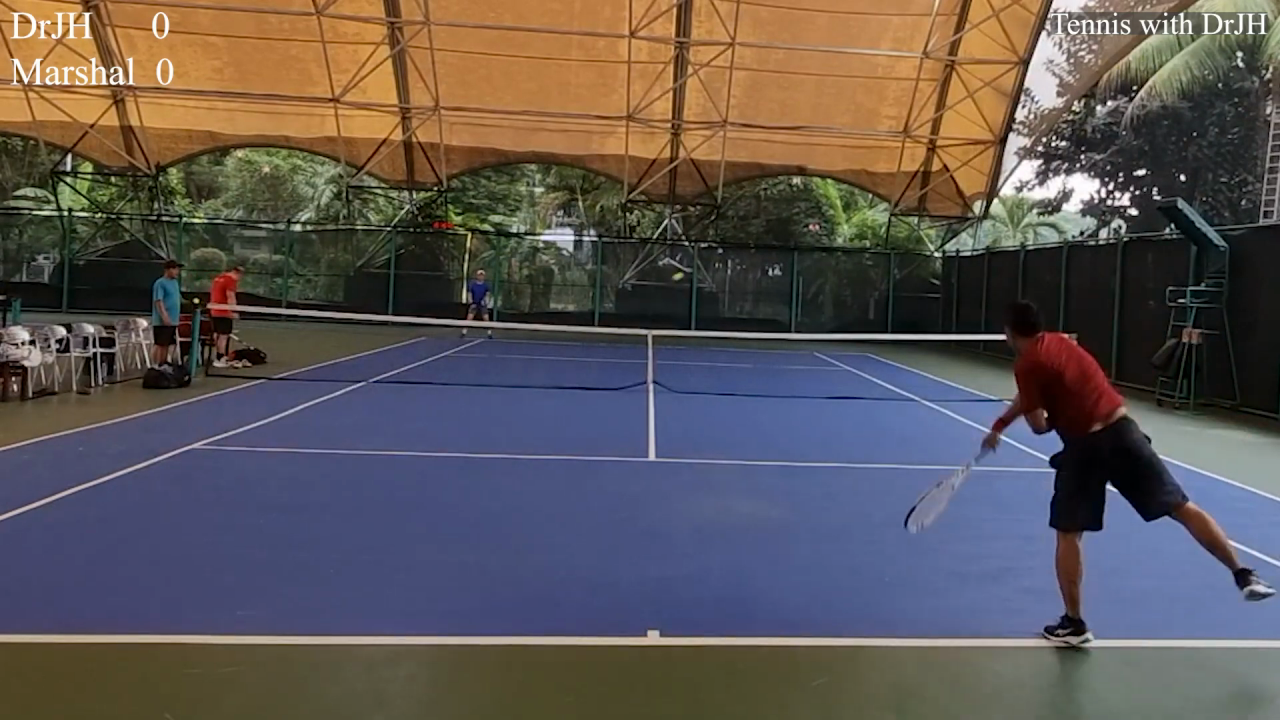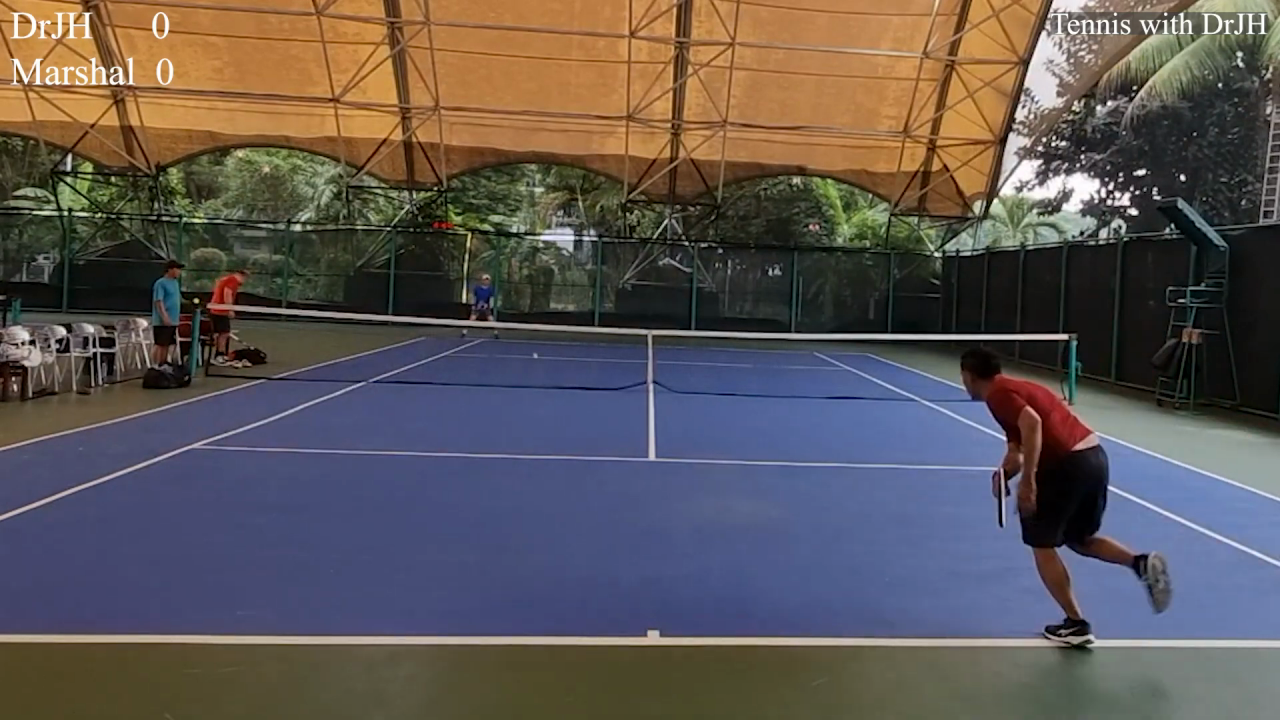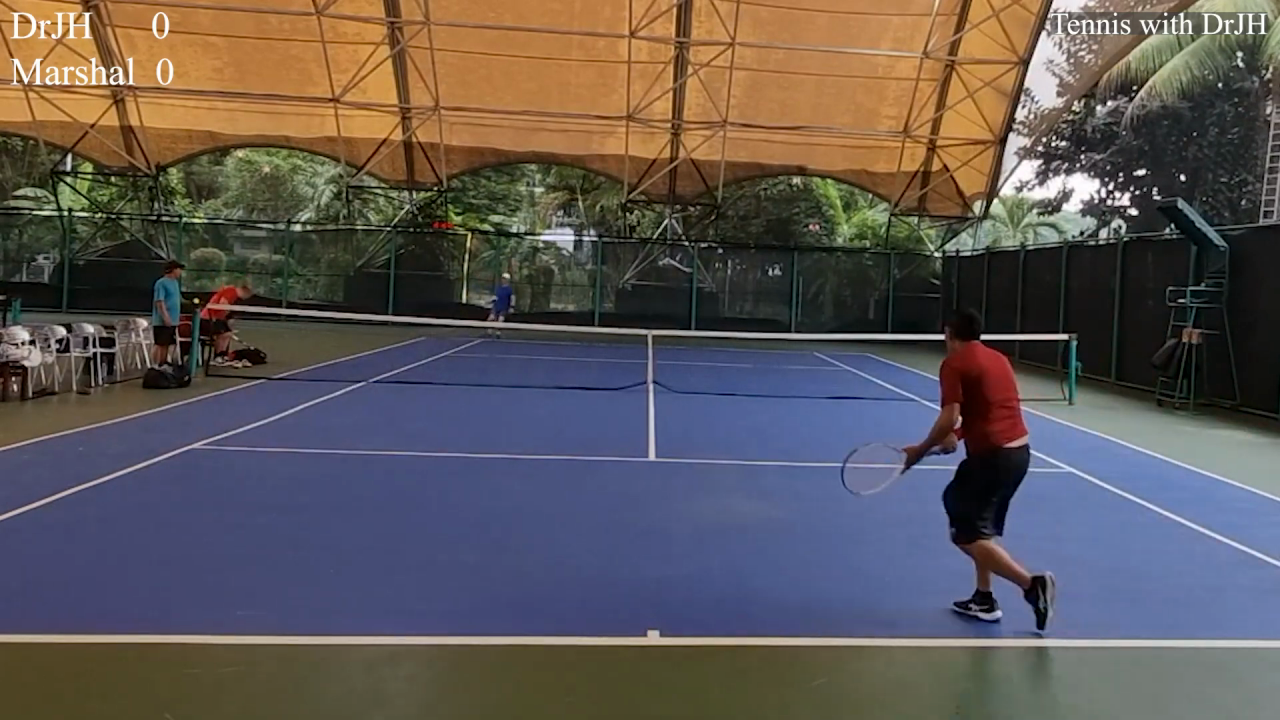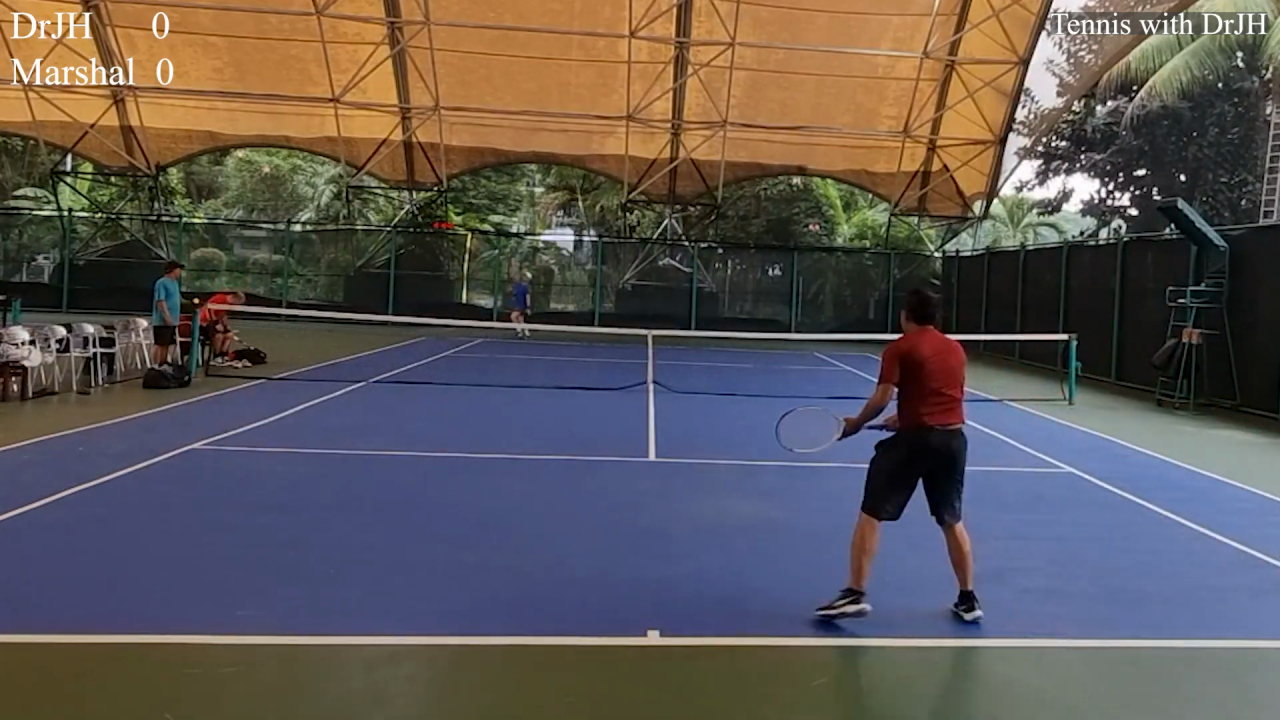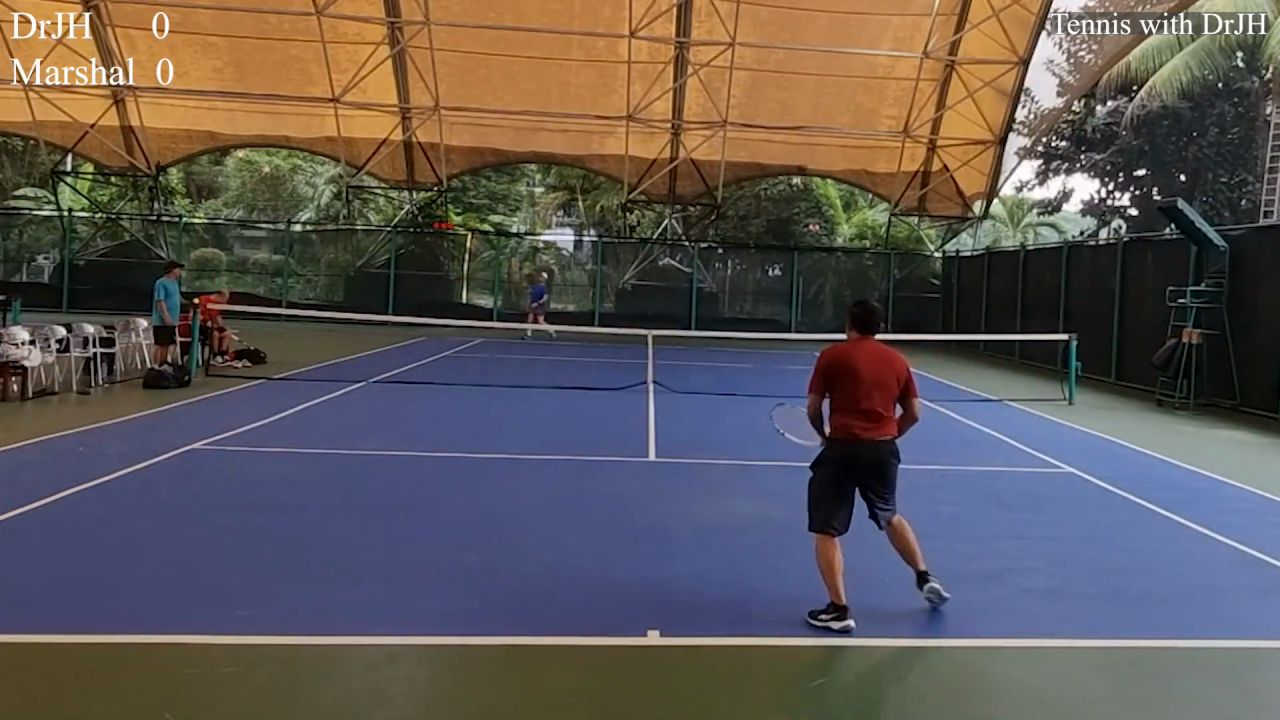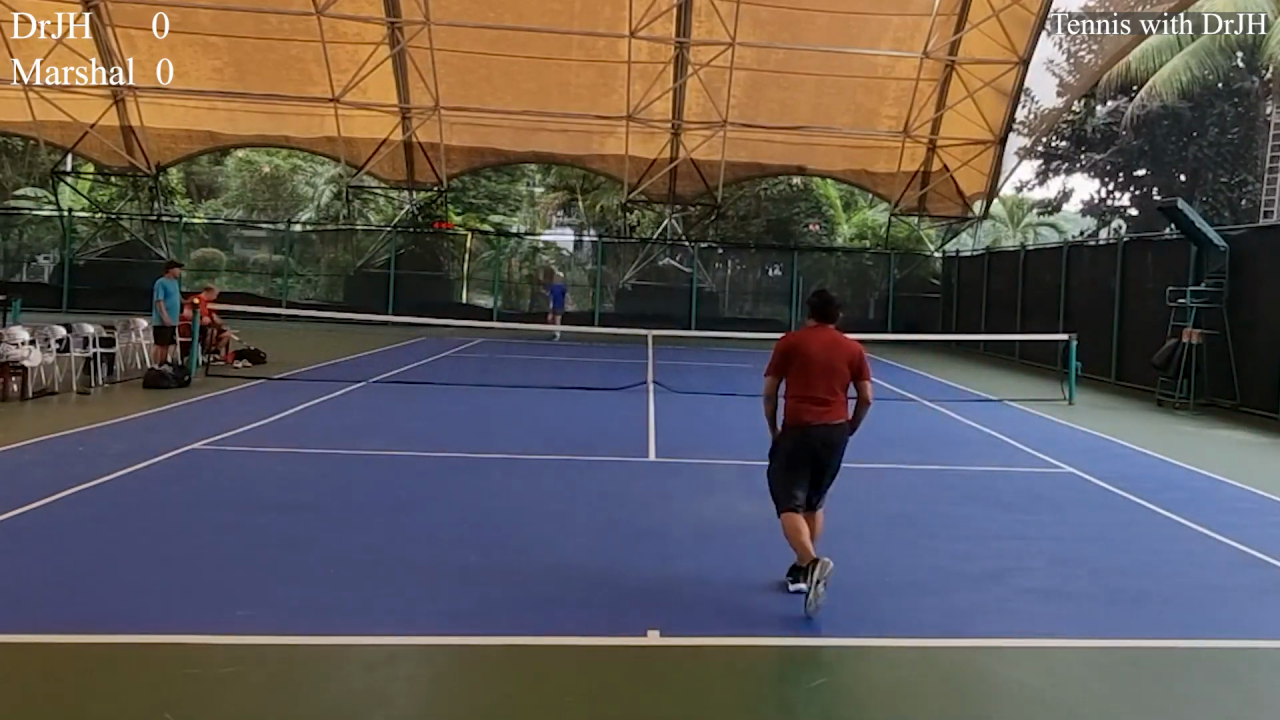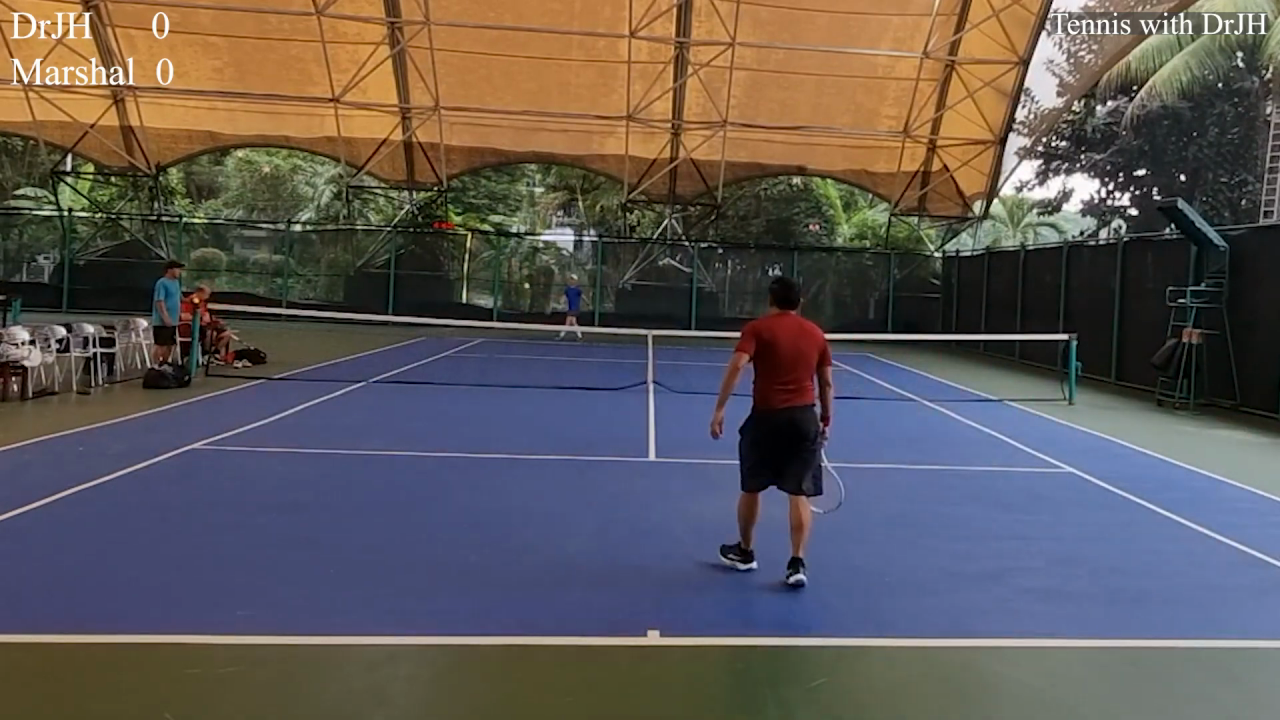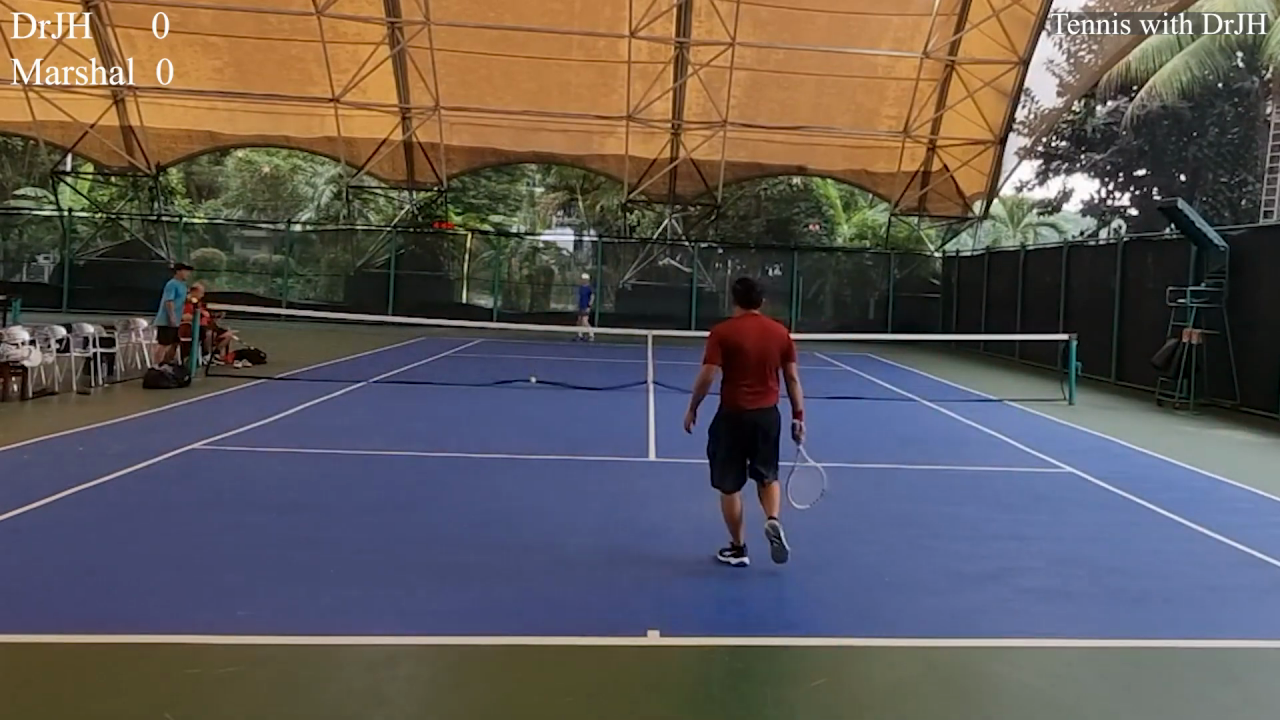
dt=0.3s
person 1, frame 1
left shoulder: (1027, 365)
right shoulder: (1058, 342)
left elbow: (1037, 423)
left wrist: (1039, 419)
right wrist: (1000, 425)
left hip: (1086, 449)
right hip: (1121, 432)
left knee: (1067, 533)
right knee: (1181, 507)
left ankle: (1073, 622)
right ankle: (1243, 575)
person 1, frame 2
left shoulder: (998, 395)
right shoulder: (1019, 387)
left elbow: (1032, 424)
right elbow: (1018, 447)
left wrist: (1028, 483)
right wrist: (1003, 475)
left hip: (1071, 465)
right hip: (1094, 457)
left knee: (1042, 545)
right knee: (1082, 539)
left ankle: (1076, 625)
right ankle: (1141, 562)
person 1, frame 3
left shoulder: (954, 363)
right shoulder: (998, 360)
left elbow: (949, 417)
left wrist: (920, 450)
right wrist: (959, 433)
left hip: (992, 456)
right hip: (1019, 451)
left knee: (969, 536)
right knee: (978, 525)
left ankle: (1033, 584)
right ankle: (983, 599)
person 1, frame 4
left shoulder: (901, 348)
right shoulder: (955, 349)
left elbow: (882, 397)
left wrist: (856, 422)
left hip: (915, 440)
right hip: (954, 440)
left knee: (871, 515)
right knee: (951, 521)
left ankle: (856, 594)
right ankle: (968, 599)
person 1, frame 5
left shoulder: (832, 355)
right shoulder: (898, 361)
left elbow: (813, 407)
right elbow: (913, 414)
left wrist: (824, 434)
left hip: (843, 449)
right hip: (884, 449)
left knee: (825, 530)
right knee: (891, 518)
left ankle: (838, 609)
right ankle: (924, 577)
person 1, frame 6
left shoulder: (789, 343)
right shoulder: (853, 349)
left elbow: (769, 393)
right elbow: (866, 399)
left wrist: (775, 432)
right wrist: (850, 428)
left hip: (798, 432)
right hip: (835, 432)
left knee: (790, 509)
right knee: (813, 504)
left ankle: (813, 562)
right ankle: (801, 571)
person 1, frame 7
left shoulder: (757, 329)
right shoulder: (815, 334)
left elbow: (736, 367)
right elbow: (826, 382)
left wrist: (719, 410)
right wrist: (826, 420)
left hip: (767, 417)
right hip: (804, 417)
left knee: (751, 488)
right knee: (799, 493)
left ankle: (744, 552)
right ankle: (797, 564)
person 1, frame 8
left shoulder: (723, 332)
right shoulder: (779, 332)
left elbow: (706, 377)
right elbow: (792, 377)
left wrist: (692, 410)
right wrist: (798, 416)
left hip: (736, 416)
right hip: (764, 415)
left knee: (730, 487)
right knee: (767, 478)
left ankle: (737, 549)
right ankle: (773, 523)
